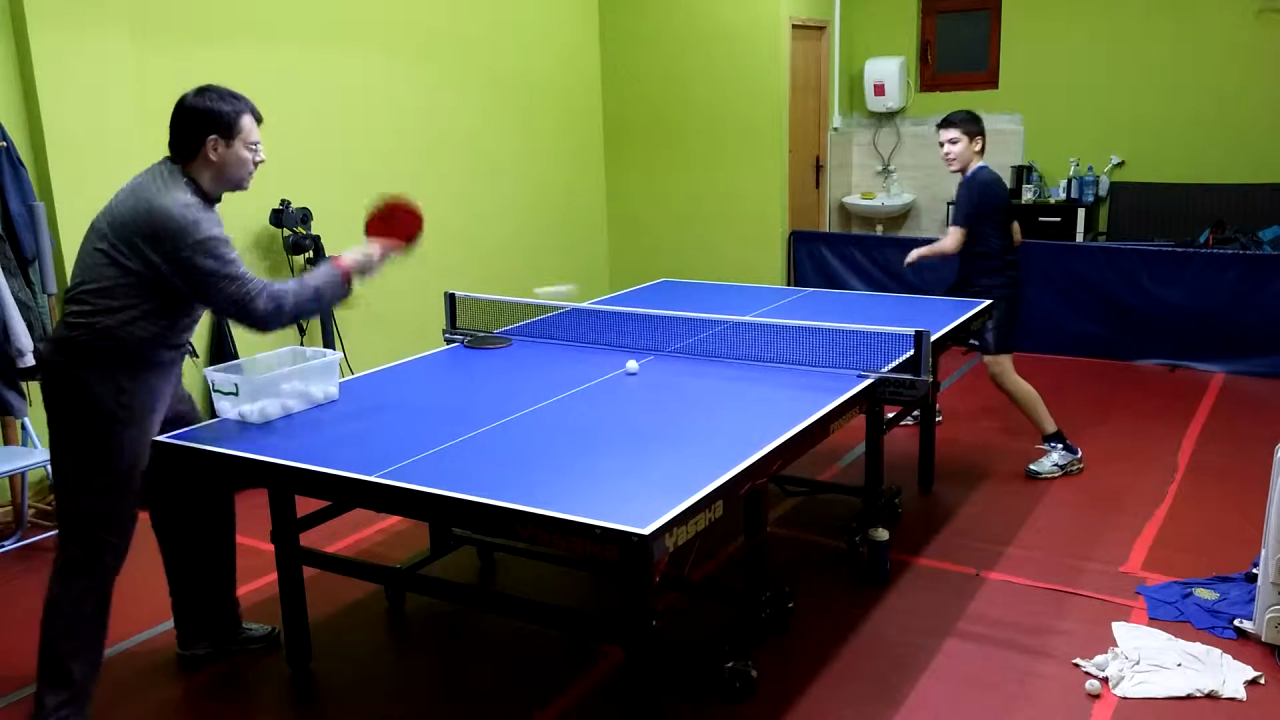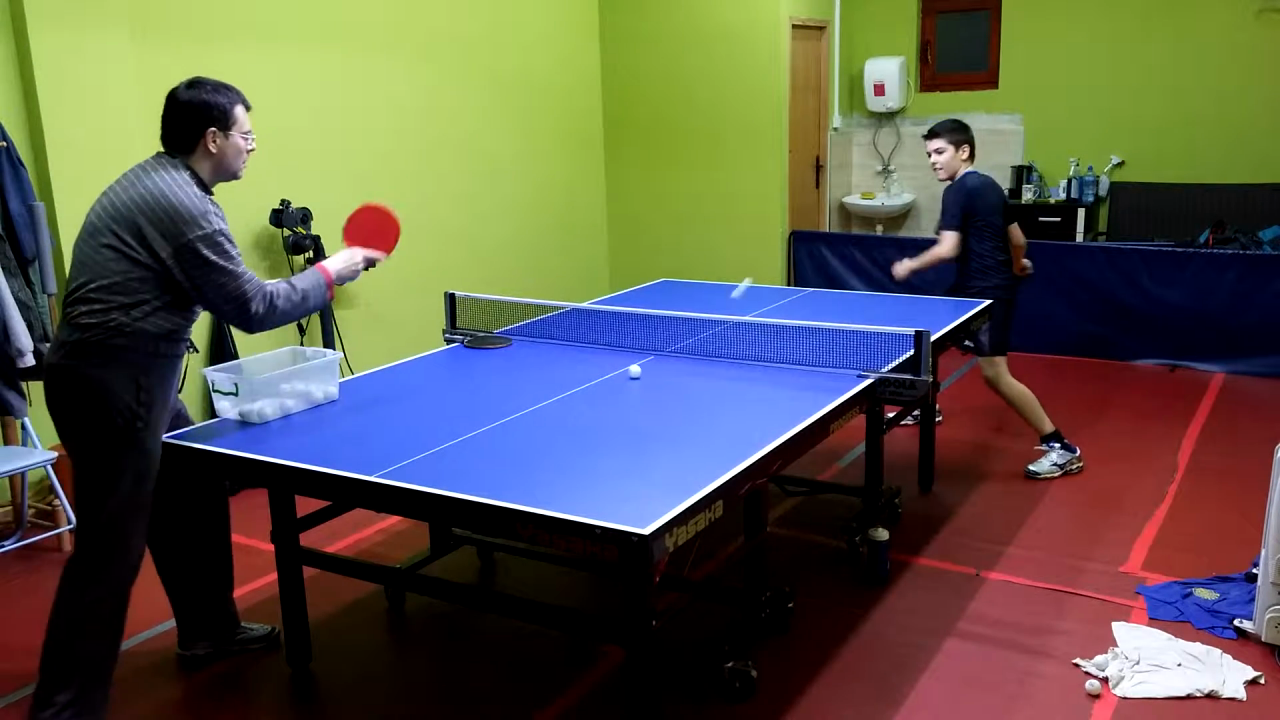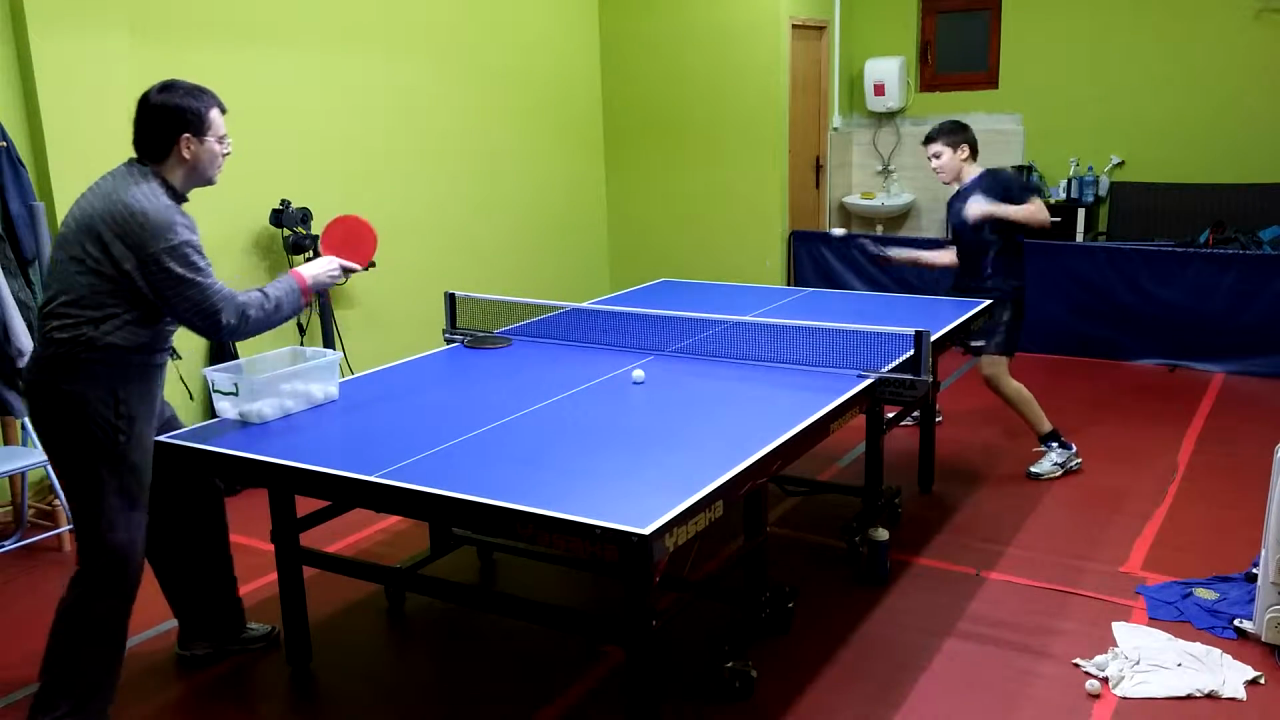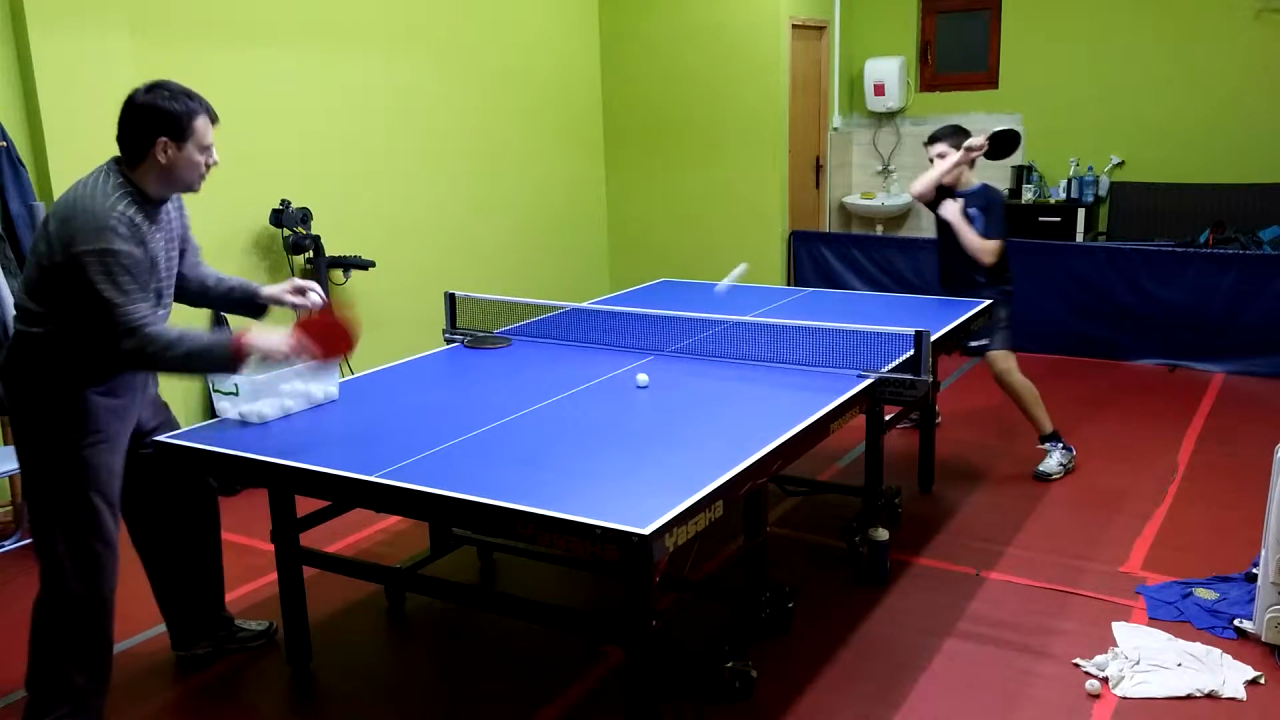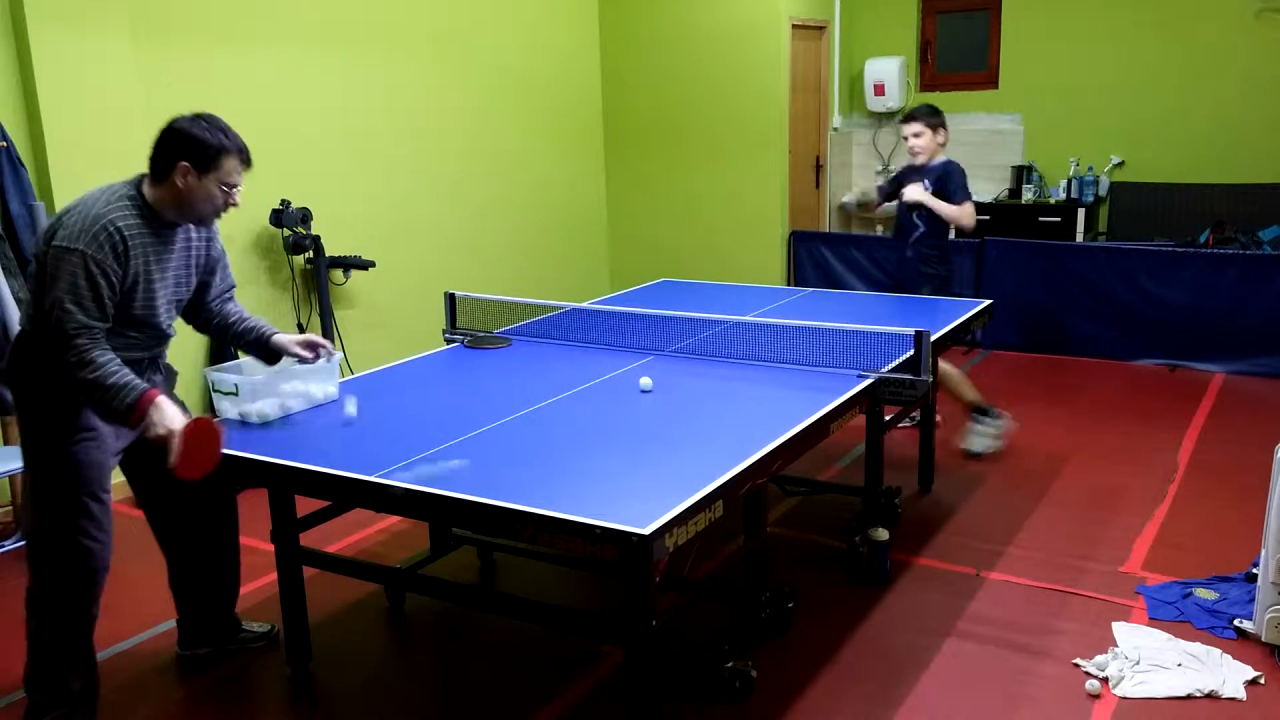
dt=0.2s
person 1, frame 1
left shoulder: (176, 193)
right shoulder: (174, 214)
left elbow: (218, 289)
right elbow: (259, 309)
right wrist: (342, 269)
left hip: (145, 376)
right hip: (100, 385)
left knee: (200, 496)
right knee: (95, 546)
left ankle: (209, 627)
person 1, frame 2
left shoulder: (157, 183)
right shoulder: (182, 206)
right elbow: (251, 308)
right wrist: (327, 273)
left hip: (132, 374)
right hip: (109, 383)
left knee: (193, 498)
right knee: (112, 544)
left ankle: (208, 628)
person 1, frame 3
left shoulder: (141, 193)
right shoulder: (147, 215)
right elbow: (222, 317)
left wrist: (267, 289)
right wrist: (302, 282)
left hip: (126, 385)
right hip: (90, 395)
left knee: (191, 501)
right knee: (116, 554)
left ankle: (211, 627)
person 1, frame 4
left shoulder: (165, 201)
right shoulder: (99, 218)
left elbow: (187, 279)
right elbow: (139, 334)
left wrist: (263, 296)
right wrist: (244, 345)
left hip: (129, 383)
right hip: (65, 398)
left knee: (184, 502)
right knee: (83, 562)
left ankle: (201, 628)
person 1, frame 5
left shoulder: (197, 228)
right shoulder: (95, 231)
left elbow: (217, 308)
right elbow: (77, 348)
left wrist: (274, 343)
right wrist: (148, 403)
left hip: (143, 385)
right hip: (68, 398)
left knee: (205, 499)
right knee: (74, 562)
left ankle: (208, 627)
person 2, frame 1
left shoulder: (974, 184)
right shoulder: (990, 181)
left elbow: (951, 244)
right elbow: (1014, 235)
left wrist: (920, 252)
left hip: (992, 290)
right hip: (974, 285)
left knee: (1000, 370)
left ankle: (1063, 448)
person 2, frame 2
left shoulder: (961, 190)
right shoulder: (987, 186)
left elbow: (948, 250)
right elbow: (1017, 237)
left wrist: (909, 267)
right wrist: (1018, 263)
left hip: (990, 291)
right hip: (973, 288)
left knee: (993, 373)
left ankle: (1062, 448)
person 2, frame 3
left shoulder: (1000, 180)
right shoulder: (955, 202)
left elbow: (1042, 216)
left wrist: (992, 209)
right wrist: (911, 256)
left hip: (1000, 293)
right hip: (965, 292)
left knee: (992, 371)
left ankle: (1059, 447)
person 2, frame 4
left shoulder: (989, 198)
right shoulder: (941, 192)
left elbow: (988, 257)
right elbow: (917, 191)
left wrist: (956, 220)
right wrist: (947, 165)
left hip: (989, 295)
right hip: (950, 293)
left knee: (1005, 368)
left ankle: (1056, 444)
right ankle: (922, 410)
person 2, frame 5
left shoulder: (949, 172)
right shoulder: (909, 173)
left elbow: (967, 220)
right elbow: (872, 200)
left wrist: (925, 198)
right wrist: (863, 195)
left hip: (929, 277)
right hip: (909, 274)
left ankle: (985, 416)
right ankle: (922, 408)
